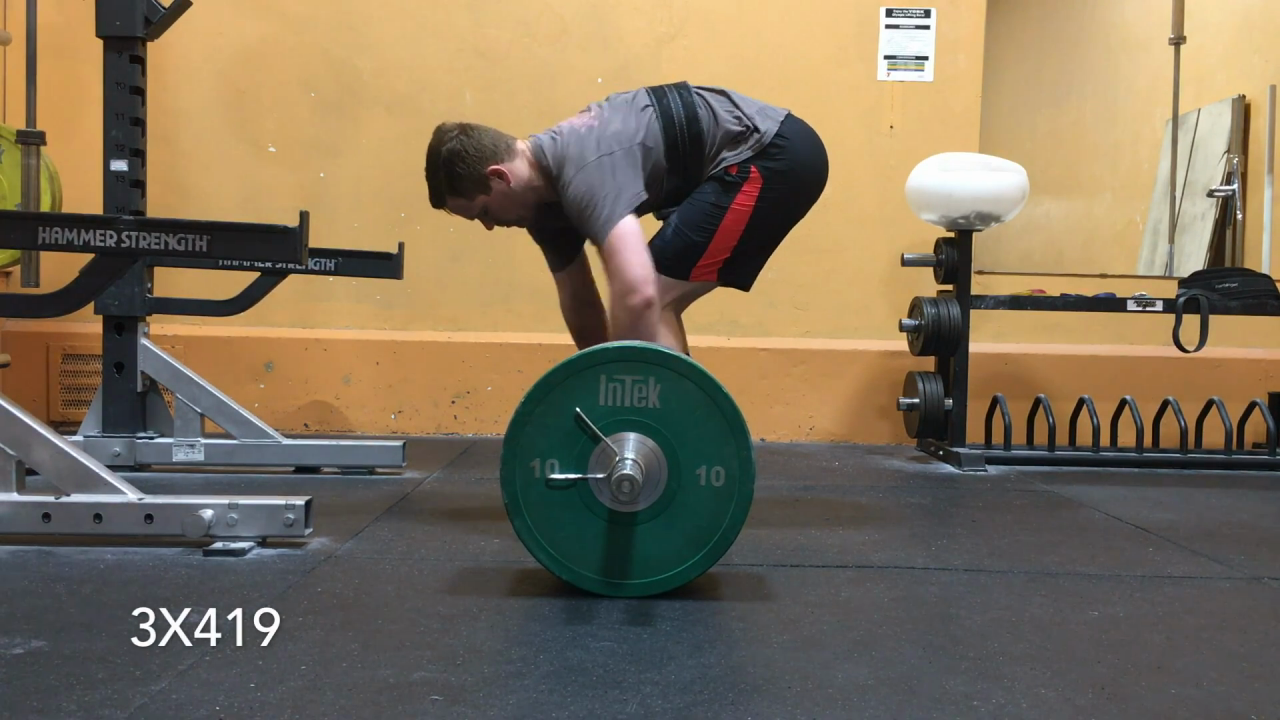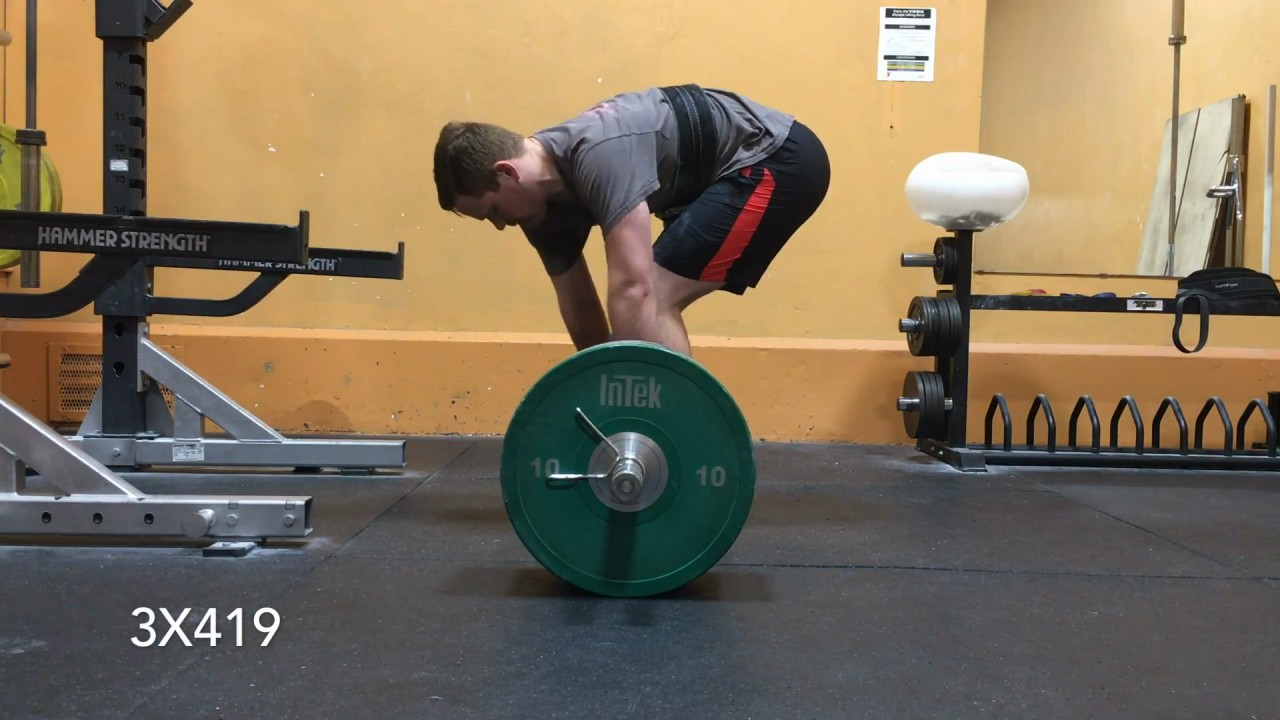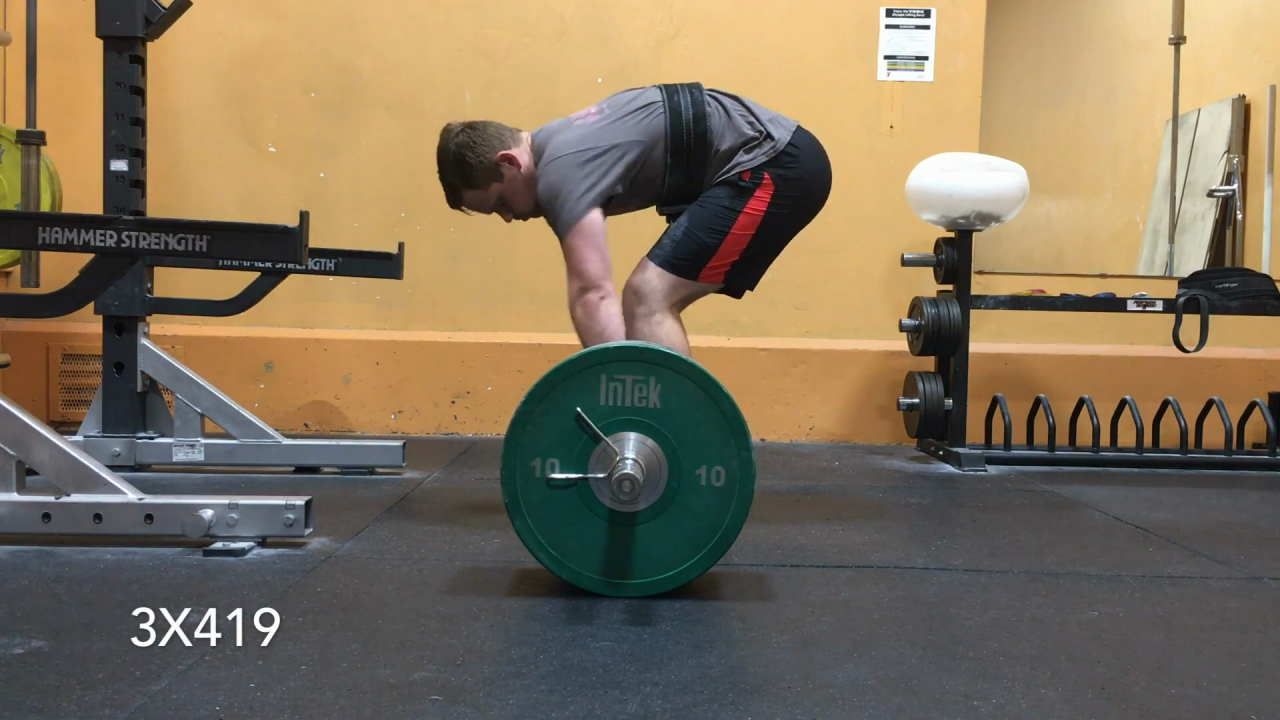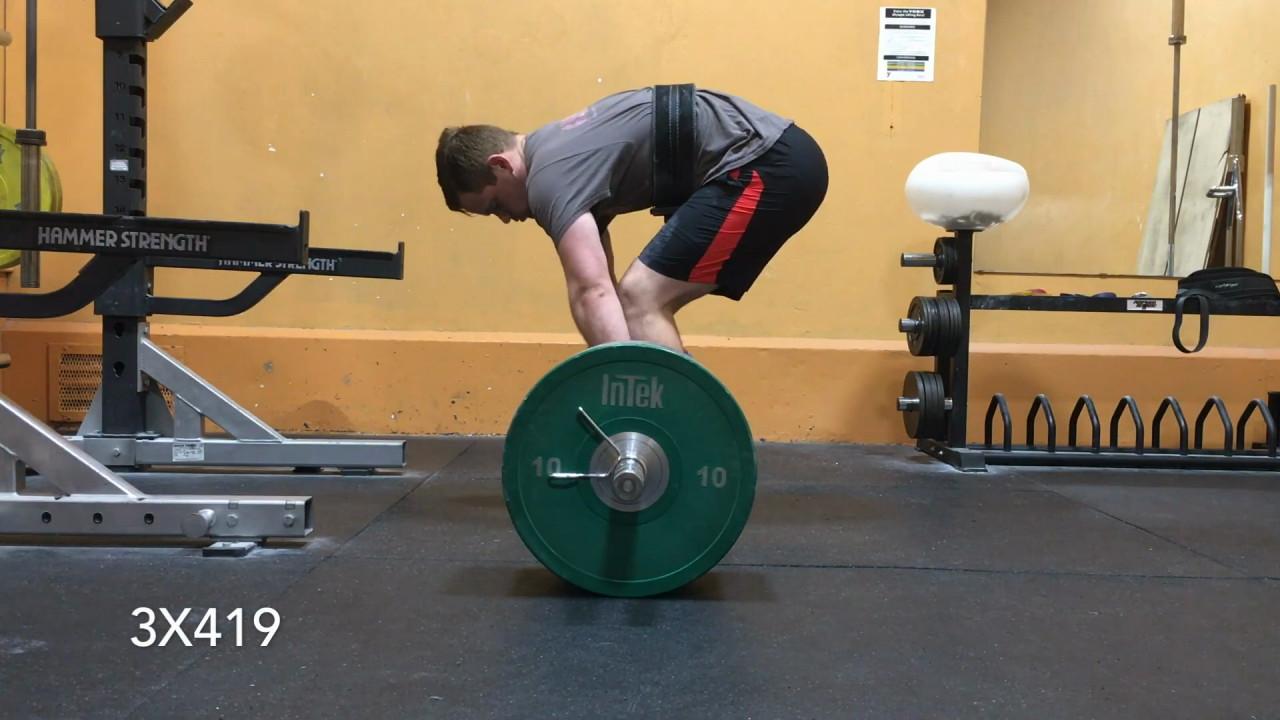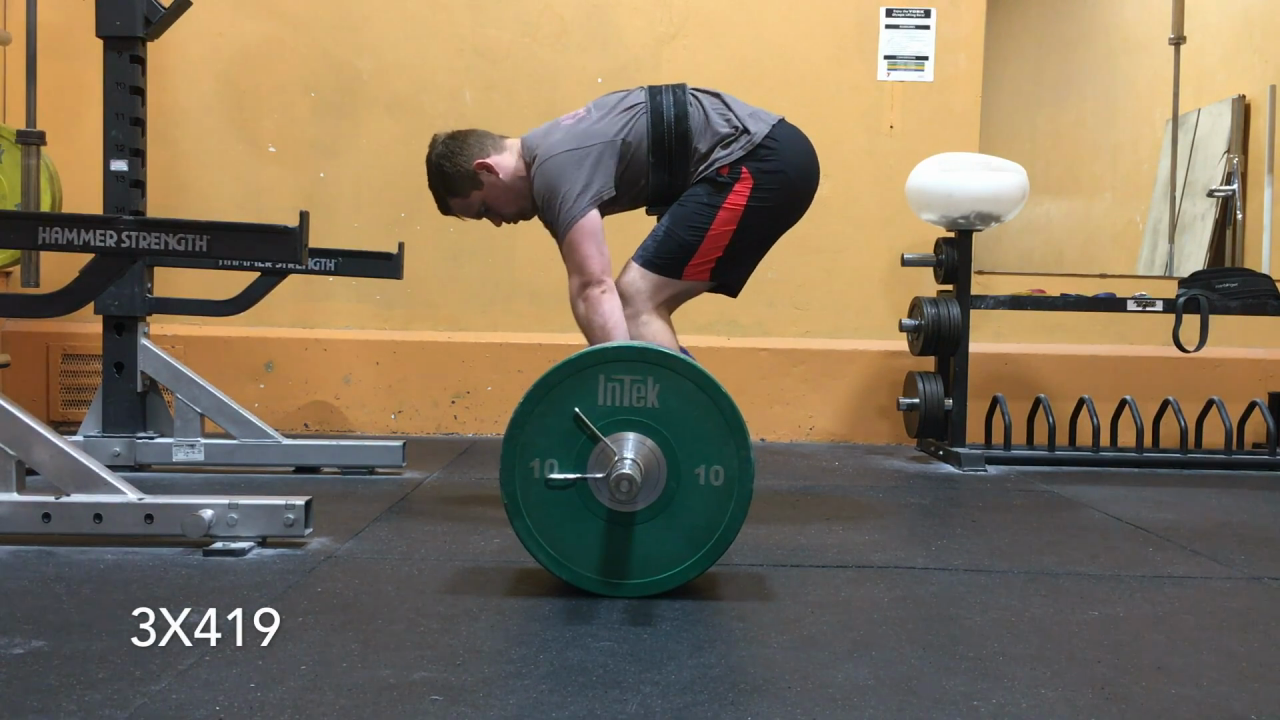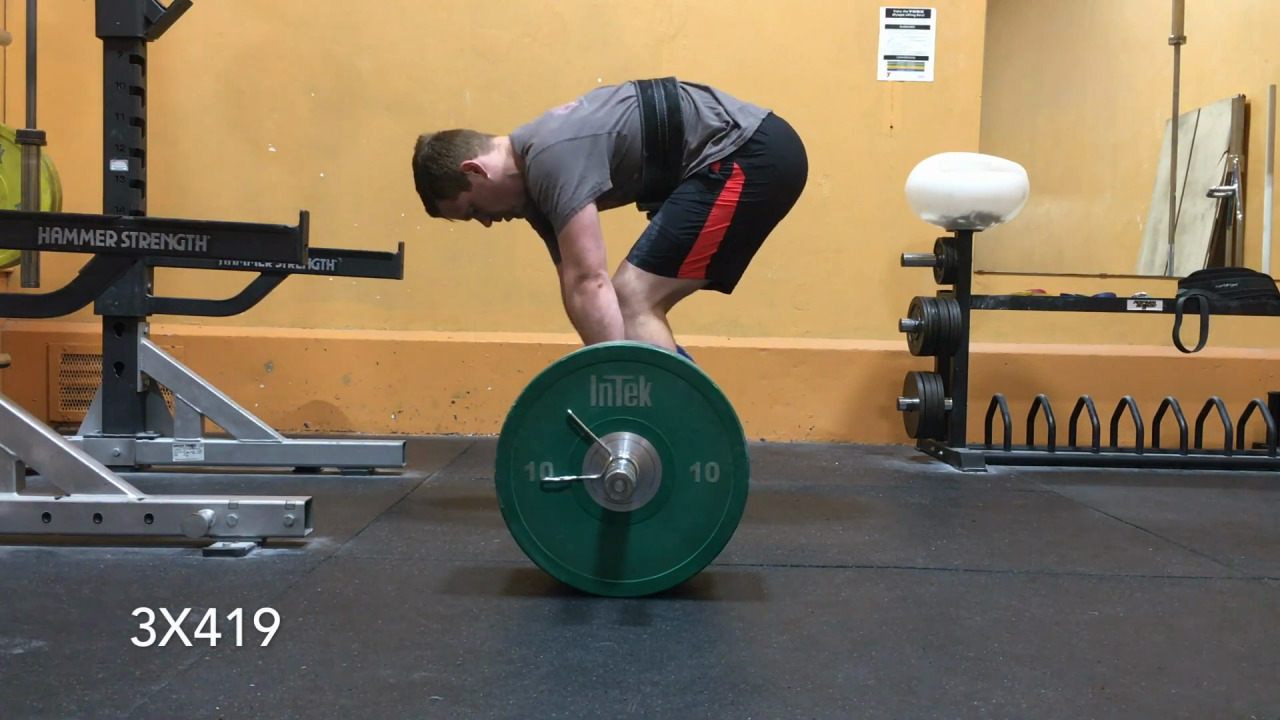
dt=0.3s
person 1, frame 1
left shoulder: (581, 173)
right shoulder: (543, 197)
left elbow: (636, 295)
right elbow: (580, 301)
left hip: (773, 156)
right hip: (767, 157)
left knee: (646, 302)
right knee: (655, 310)
person 1, frame 2
left shoulder: (597, 156)
right shoulder: (545, 202)
left elbow: (633, 288)
right elbow: (579, 303)
left hip: (778, 159)
right hip: (763, 163)
left knee: (655, 303)
right knee: (656, 306)
person 1, frame 3
left shoulder: (562, 170)
right shoulder: (564, 160)
left elbow: (592, 293)
right elbow: (595, 291)
left hip: (776, 165)
right hip: (777, 162)
left knee: (649, 299)
right knee: (653, 301)
person 1, frame 4
left shoulder: (550, 175)
right shoulder: (568, 167)
left elbow: (591, 292)
right elbow: (601, 292)
left hip: (769, 164)
right hip: (777, 161)
left knee: (640, 299)
right knee: (644, 300)
person 1, frame 5
left shoulder: (555, 167)
right shoulder: (553, 168)
left elbow: (593, 288)
right elbow: (589, 287)
left hip: (761, 160)
right hip: (768, 159)
left knee: (637, 300)
right knee: (643, 304)
person 1, frame 6
left shoulder: (549, 159)
right shoulder: (538, 181)
left elbow: (589, 282)
right elbow: (579, 284)
left hip: (752, 155)
right hip: (757, 154)
left knee: (633, 300)
right knee: (637, 302)
